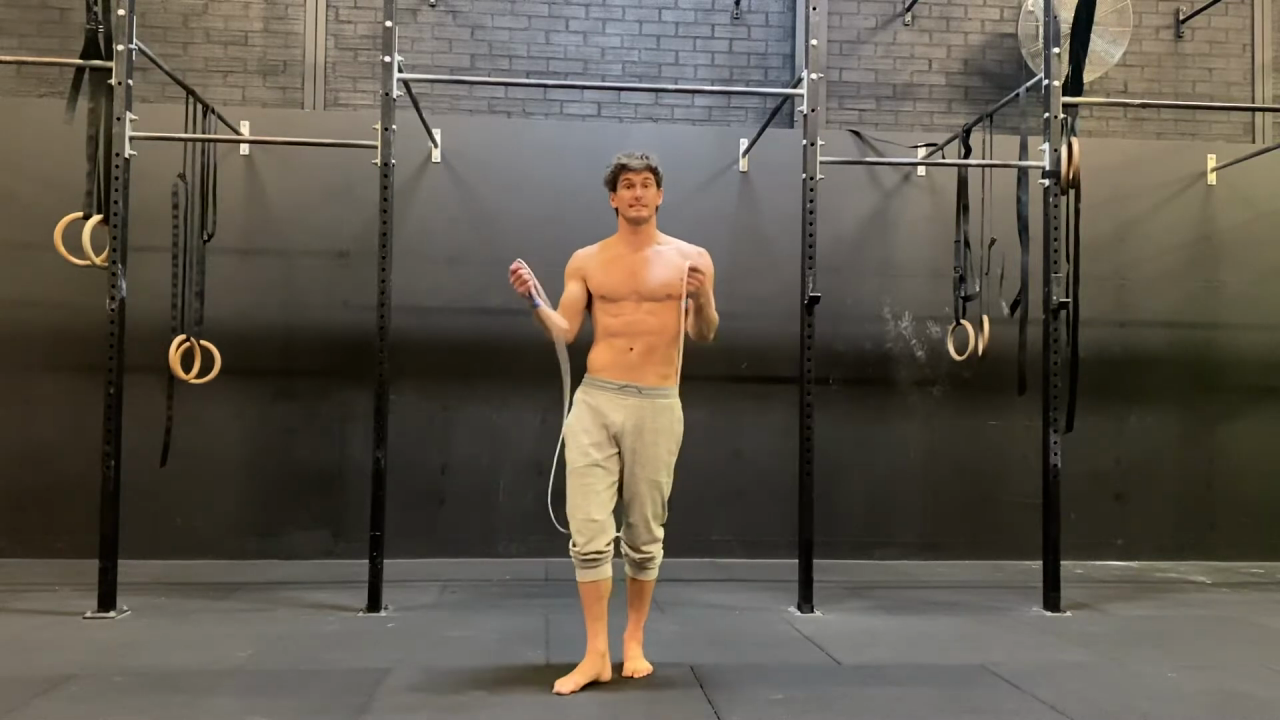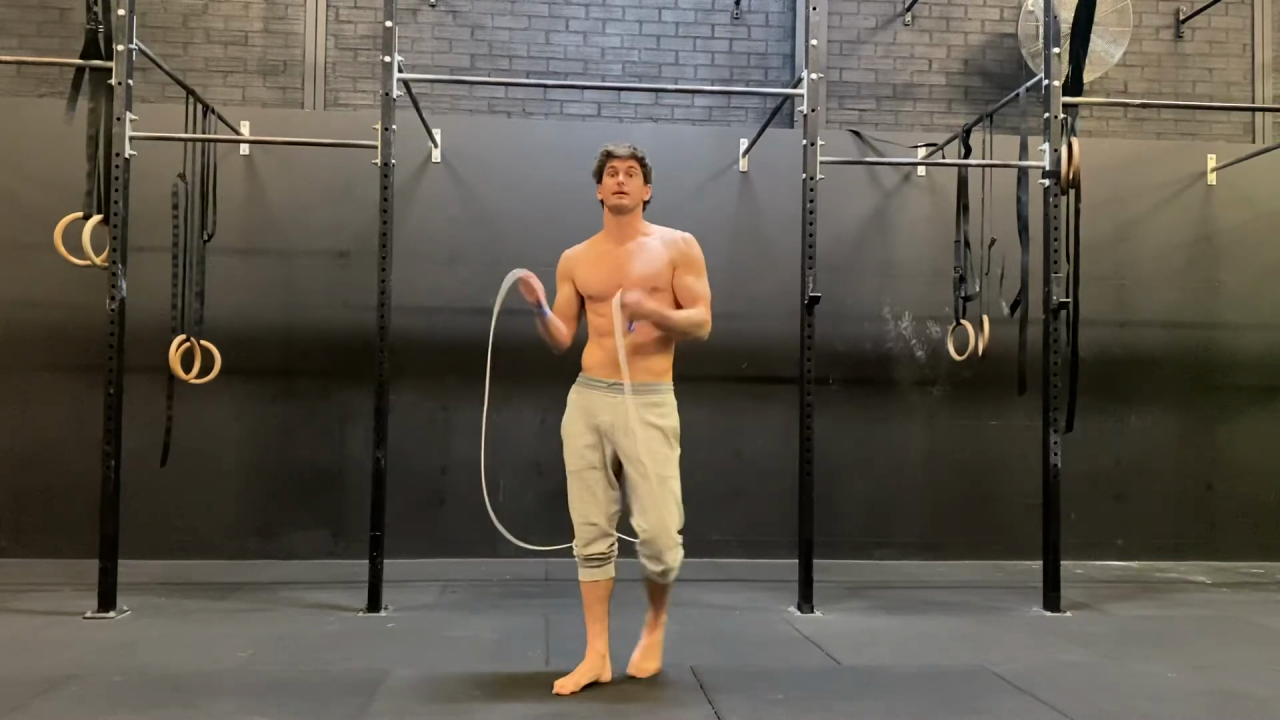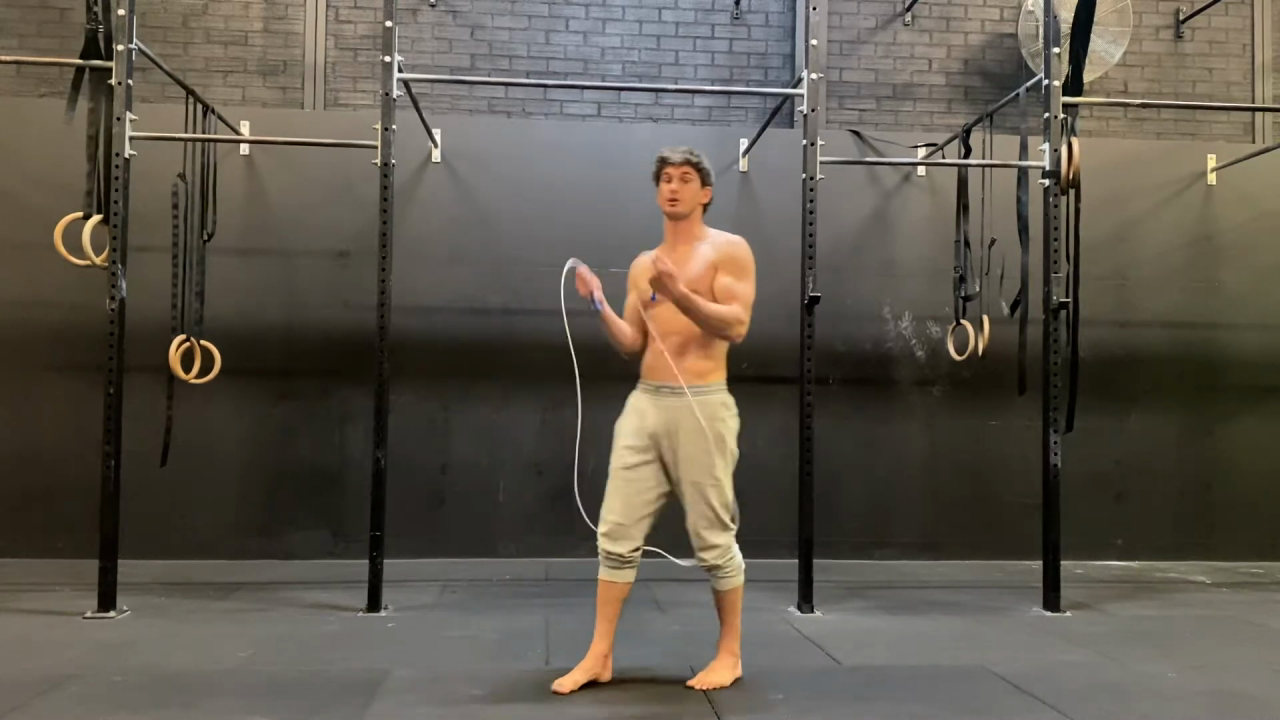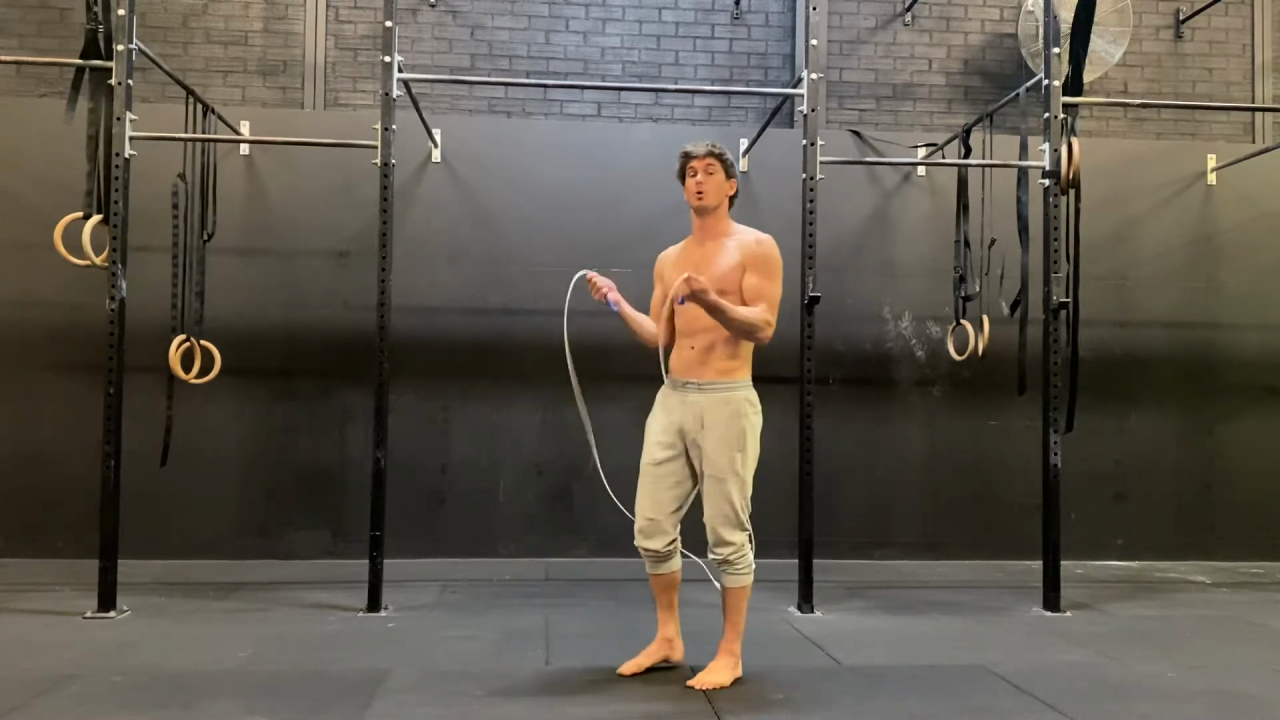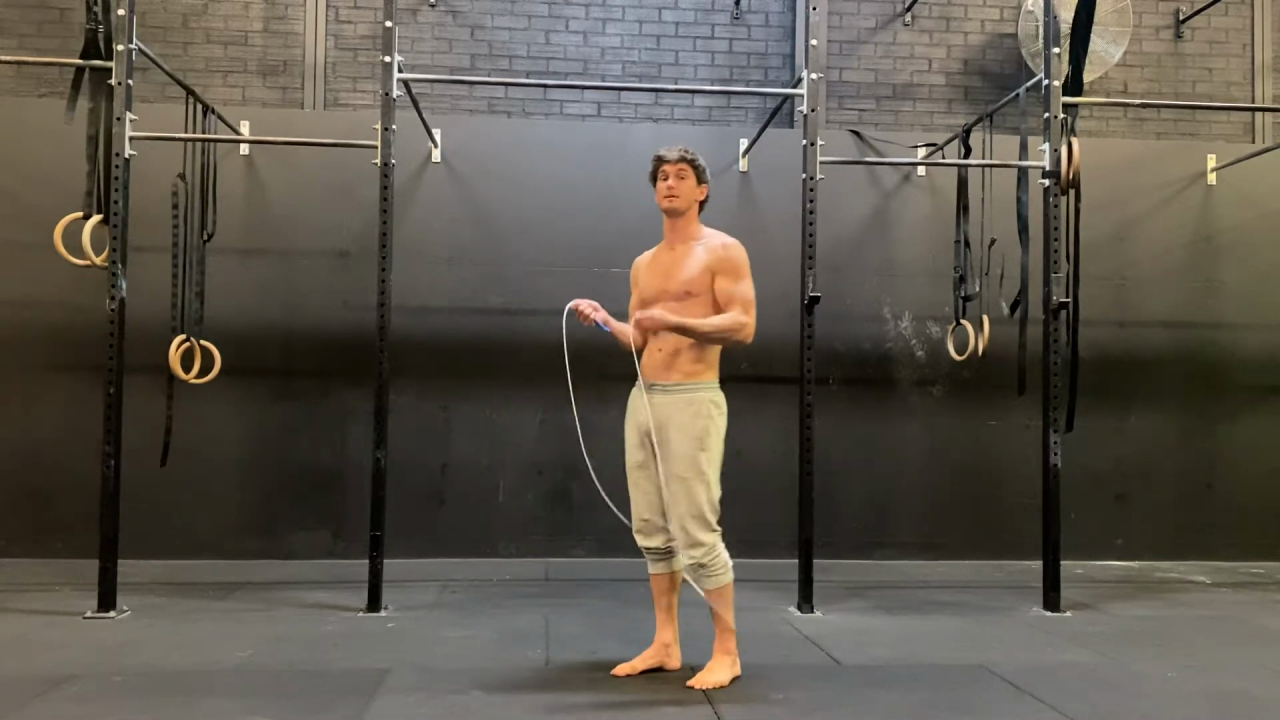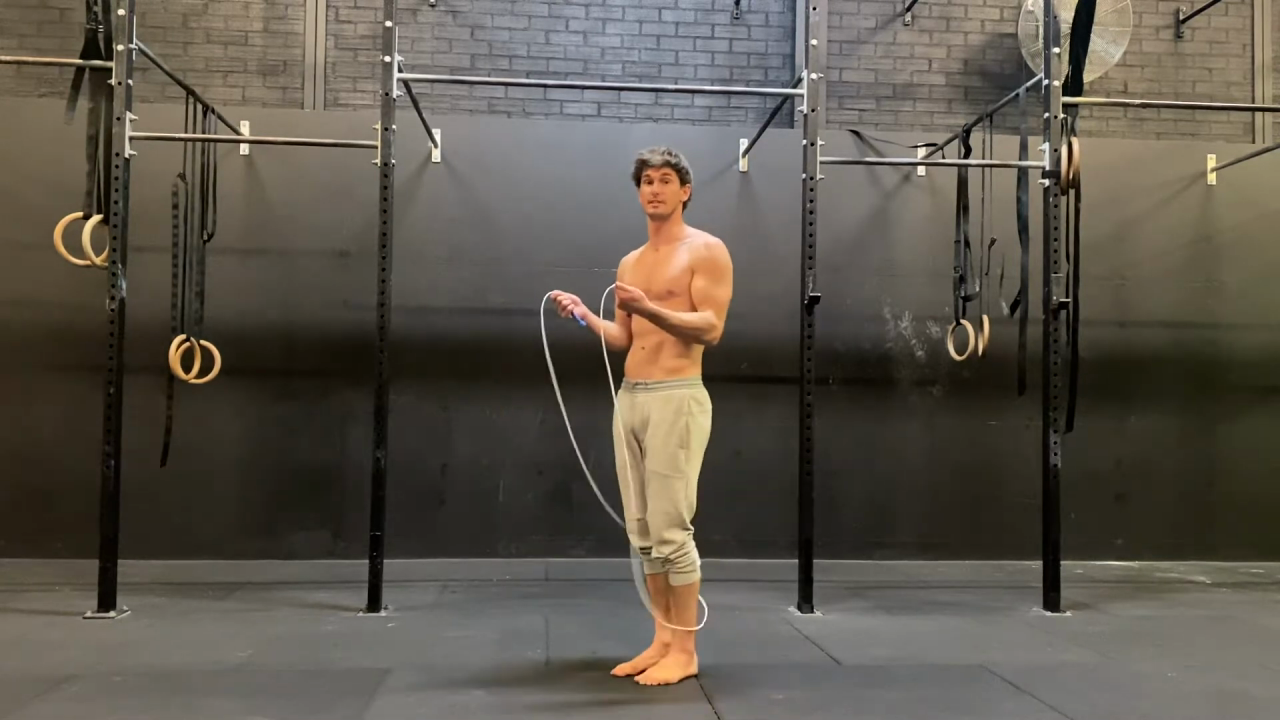
dt=0.5s
person 1, frame 1
left shoulder: (691, 257)
right shoulder: (586, 259)
left elbow: (704, 334)
right elbow: (564, 332)
left wrist: (703, 299)
right wrist: (533, 299)
left hip: (656, 406)
right hip: (595, 401)
left knee: (644, 533)
right knee: (589, 530)
left ankle: (634, 640)
right ankle: (596, 653)
person 1, frame 2
left shoulder: (678, 247)
right shoulder: (575, 259)
left elbow: (701, 325)
right elbow: (562, 339)
left wrist: (652, 309)
right wrist: (540, 307)
left hip: (649, 404)
right hip: (586, 401)
left knee: (659, 535)
right knee: (591, 534)
left ankle: (655, 625)
right ankle: (596, 655)
person 1, frame 3
left shoulder: (729, 249)
right shoulder: (643, 265)
left elbow: (736, 325)
right elbow: (632, 344)
left wrist: (678, 293)
right wrist: (600, 305)
left hip: (702, 406)
right hip: (644, 405)
left knee: (713, 539)
right knee: (616, 533)
left ankle: (730, 653)
right ankle: (598, 656)
person 1, frame 4
left shoulder: (756, 247)
right shoulder: (668, 259)
left elbow: (762, 327)
right elbow: (659, 336)
left wrist: (711, 300)
right wrist: (618, 304)
left hip: (727, 402)
right hip: (671, 399)
left knee: (727, 535)
right knee: (651, 528)
left ankle: (730, 654)
right ankle: (668, 636)
person 1, frame 5
left shoulder: (723, 250)
right shoulder: (643, 264)
left elbow: (743, 328)
left wrist: (678, 320)
right wrist: (604, 321)
left hip: (693, 401)
right hip: (643, 400)
left knee: (696, 530)
right knee: (652, 530)
left ankle: (726, 652)
right ankle: (666, 643)
person 1, frame 6
left shoulder: (706, 250)
right shoulder: (630, 262)
left elbow: (710, 328)
left wrist: (649, 309)
right wrist: (585, 315)
left hip: (677, 399)
right hip: (629, 399)
left knee: (670, 529)
right knee: (643, 531)
left ankle: (684, 650)
right ankle: (662, 641)
